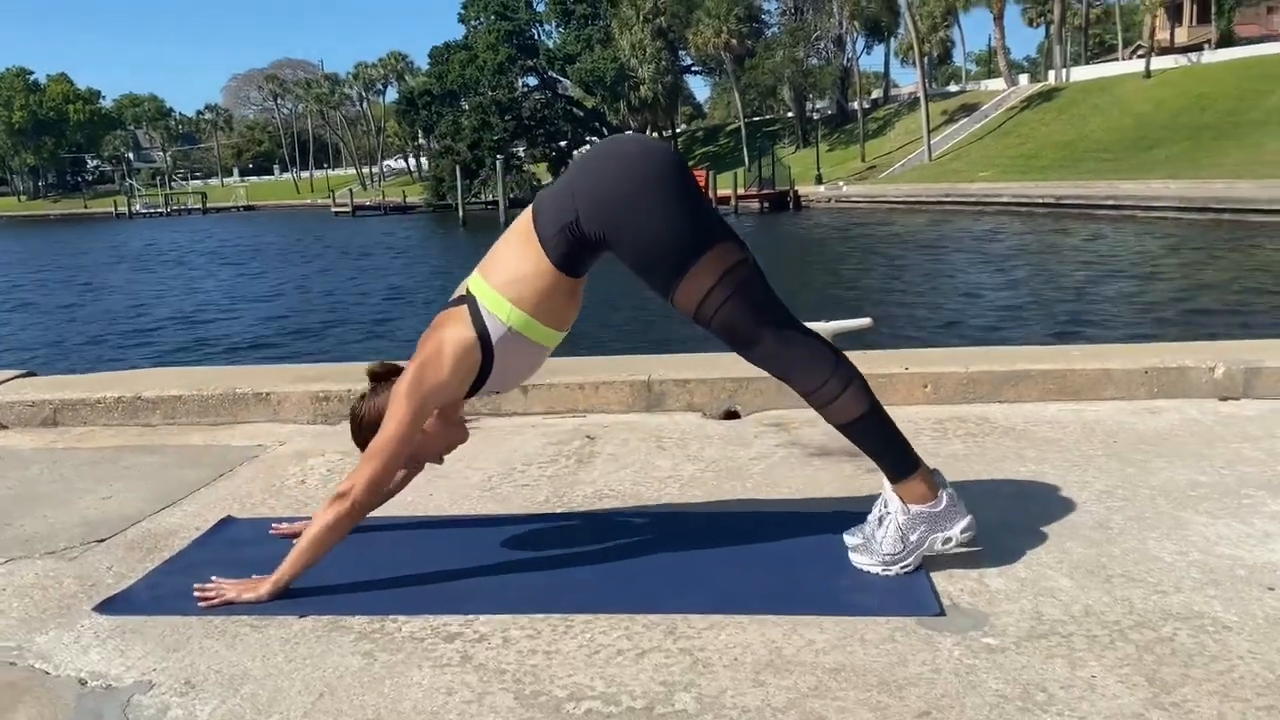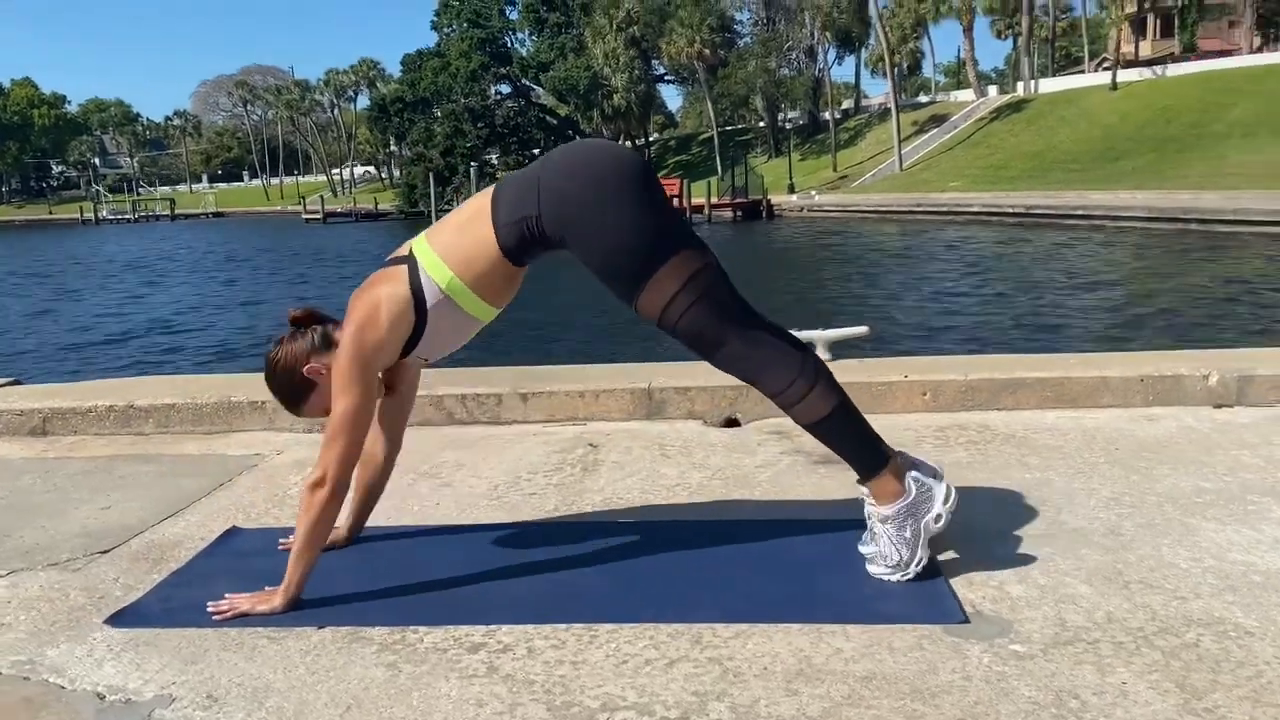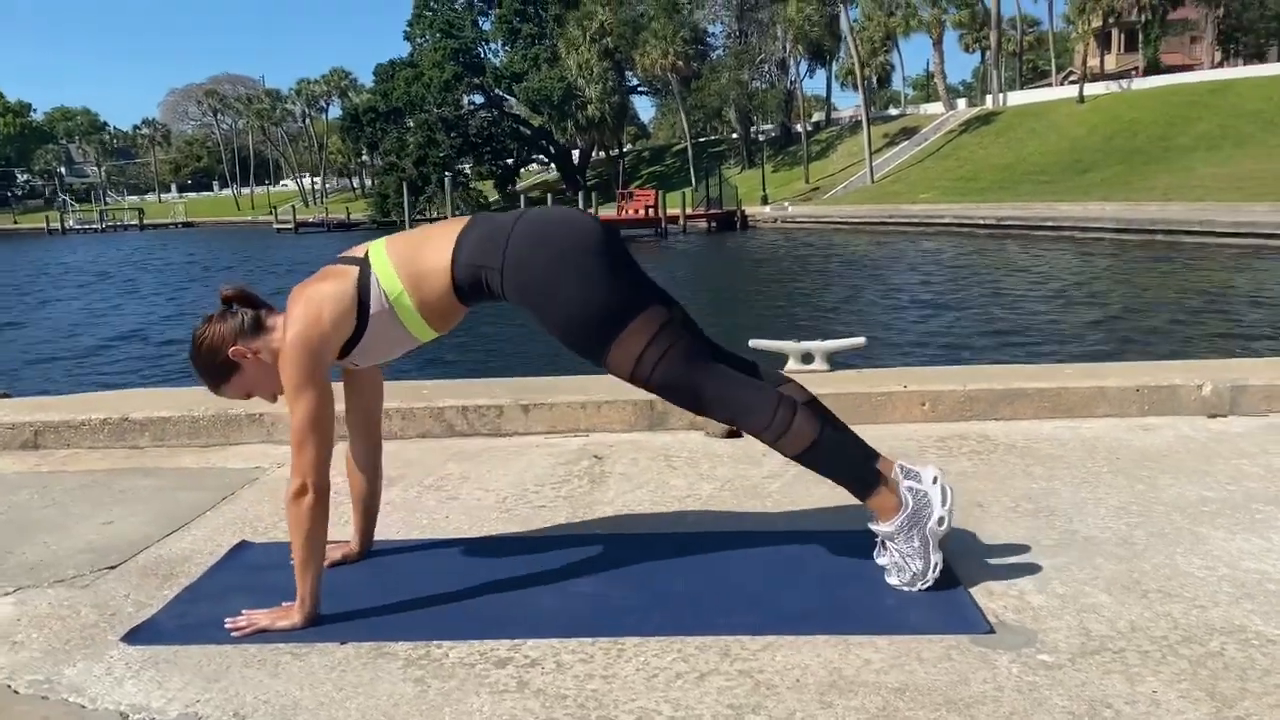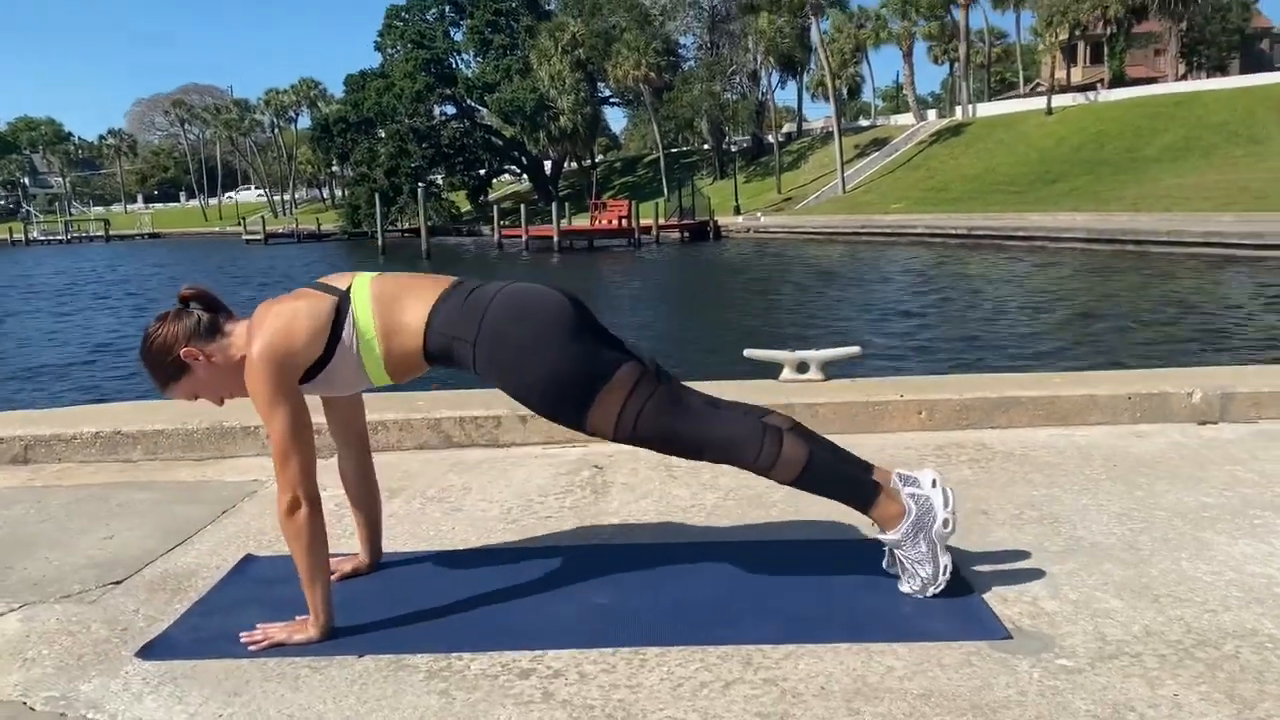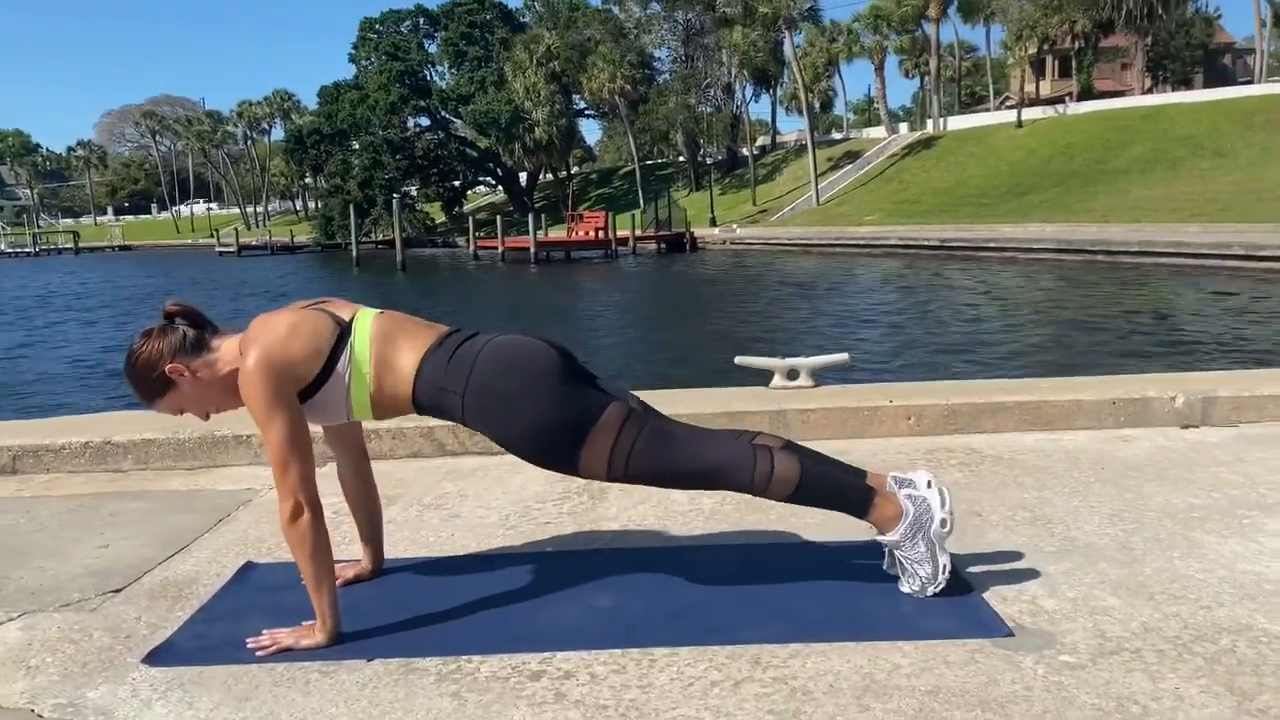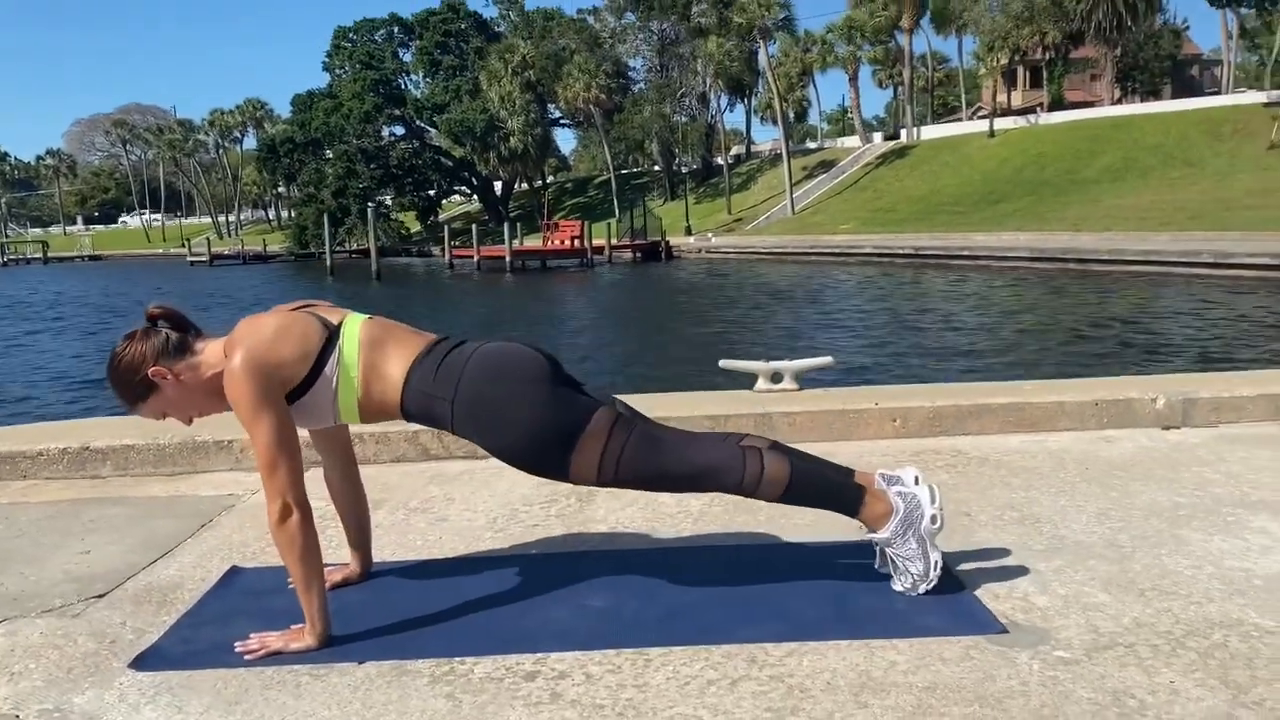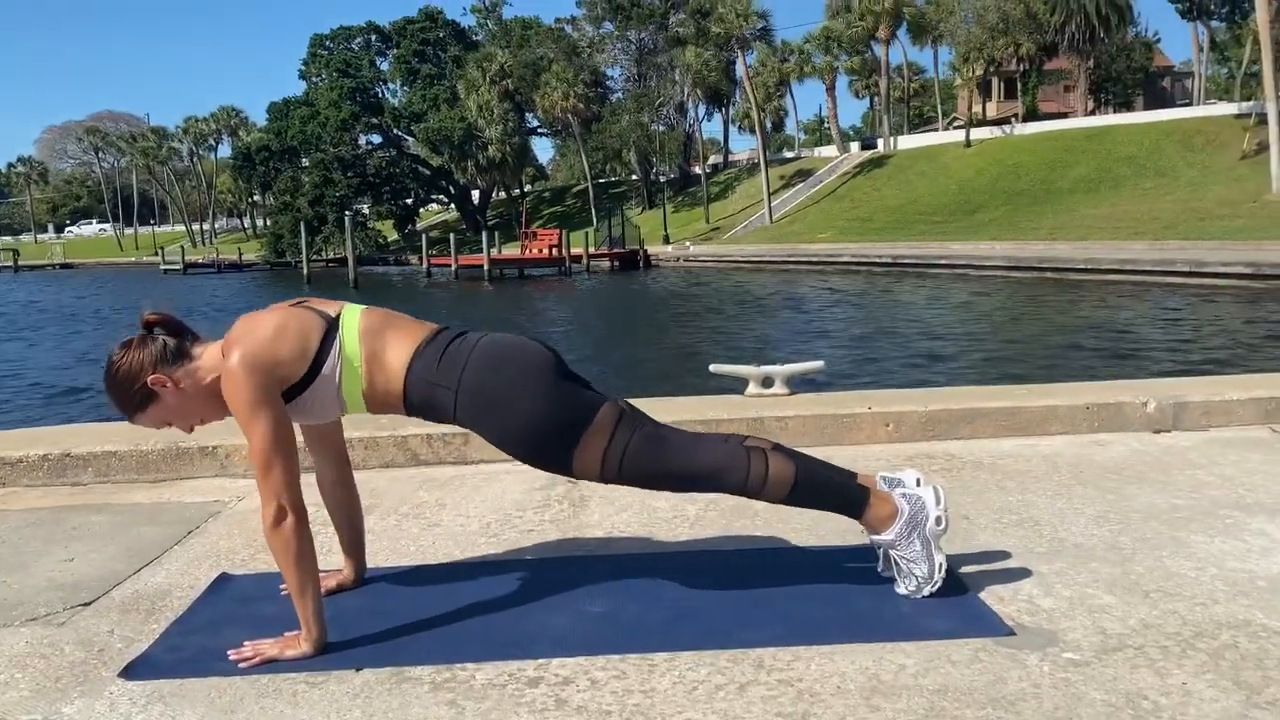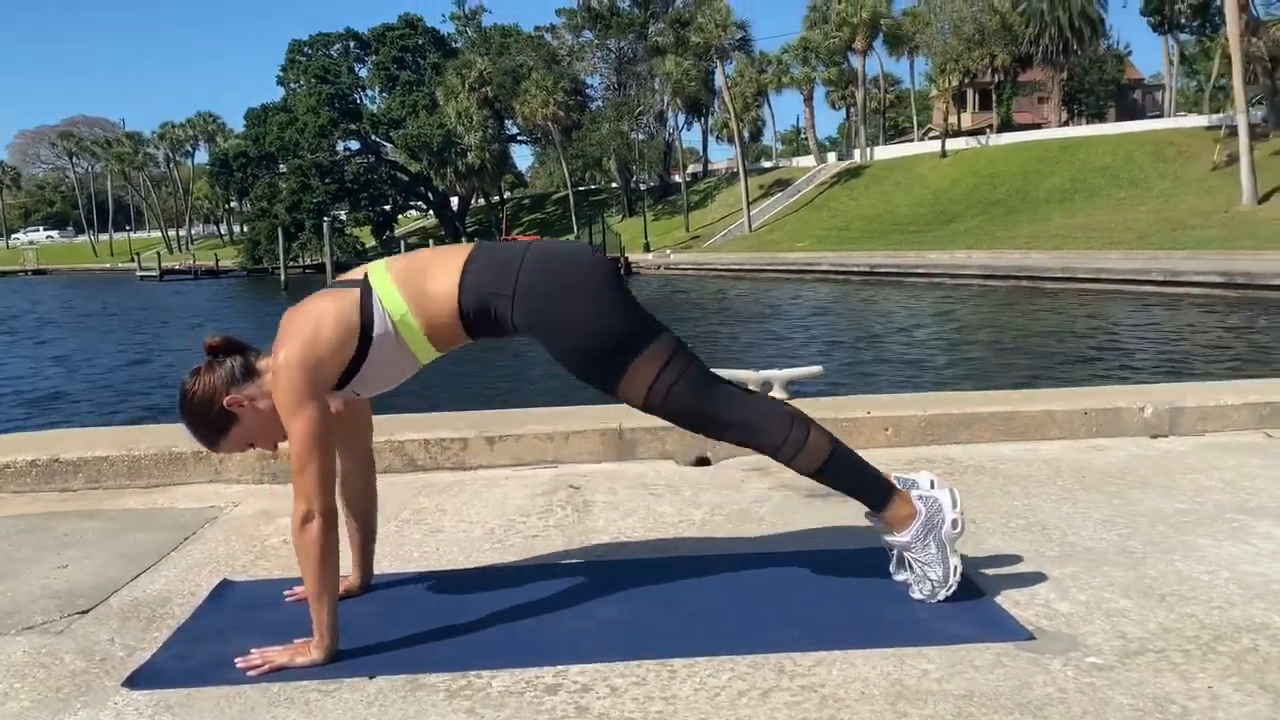
dt=0.3s
person 1, frame 1
left shoulder: (430, 376)
right shoulder: (442, 364)
left elbow: (355, 492)
right elbow: (374, 486)
left wrist: (269, 584)
right wrist: (334, 517)
left hip: (618, 193)
right hip: (621, 182)
left knee: (767, 335)
right knee: (767, 333)
left ankle: (923, 498)
right ankle: (911, 488)
person 1, frame 2
left shoulder: (362, 334)
right shoulder: (390, 323)
left elbow: (330, 474)
right elbow: (385, 432)
left wrist: (285, 592)
right wrist: (352, 527)
left hip: (584, 192)
right hip: (586, 184)
left knee: (729, 340)
right knee: (736, 330)
left ankle: (896, 489)
right ankle: (896, 476)
person 1, frame 3
left shoulder: (299, 334)
right shoulder: (337, 320)
left elbow: (307, 480)
right elbow: (364, 440)
left wrist: (301, 605)
right wrist: (361, 540)
left hip: (537, 258)
right hip: (547, 242)
left knee: (706, 385)
right knee: (717, 369)
left ankle: (893, 502)
right ankle: (893, 480)
person 1, frame 4
left shoulder: (264, 351)
right shoulder: (302, 328)
left elbow: (296, 495)
right elbow: (351, 445)
left wrist: (315, 617)
right wrist: (369, 551)
left hip: (512, 333)
right hip: (522, 315)
left knee: (698, 428)
right knee: (696, 413)
left ankle: (897, 509)
right ankle: (898, 489)
person 1, frame 5
left shoulder: (259, 365)
right shoulder: (293, 340)
left elbow: (297, 504)
right elbow: (350, 452)
left wrist: (323, 623)
right wrist: (372, 557)
left hip: (501, 389)
right hip: (513, 366)
left knee: (691, 458)
right knee: (690, 445)
left ankle: (894, 507)
right ankle: (888, 488)
person 1, frame 6
left shoulder: (244, 367)
right shoulder: (282, 338)
left elbow: (286, 504)
right elbow: (336, 455)
left wrist: (313, 625)
right wrist: (360, 561)
left hip: (493, 399)
right hip: (500, 374)
left knee: (683, 463)
right knee: (679, 452)
left ankle: (886, 506)
right ankle: (876, 488)
person 1, frame 7
left shoulder: (241, 366)
right shoulder: (278, 341)
left elbow: (281, 508)
right elbow: (330, 460)
left wrist: (308, 632)
right wrist: (353, 566)
left hip: (493, 389)
right hip: (497, 368)
left knee: (682, 460)
right knee: (678, 451)
left ankle: (889, 508)
right ankle: (877, 492)
person 1, frame 8
left shoulder: (293, 368)
right shoulder: (323, 352)
left elbow: (314, 513)
right elbow: (358, 468)
left wrist: (318, 638)
right wrist: (357, 574)
left hip: (547, 286)
right hip: (545, 276)
left knee: (714, 409)
right knee: (710, 405)
left ankle: (906, 514)
right ankle: (894, 496)
